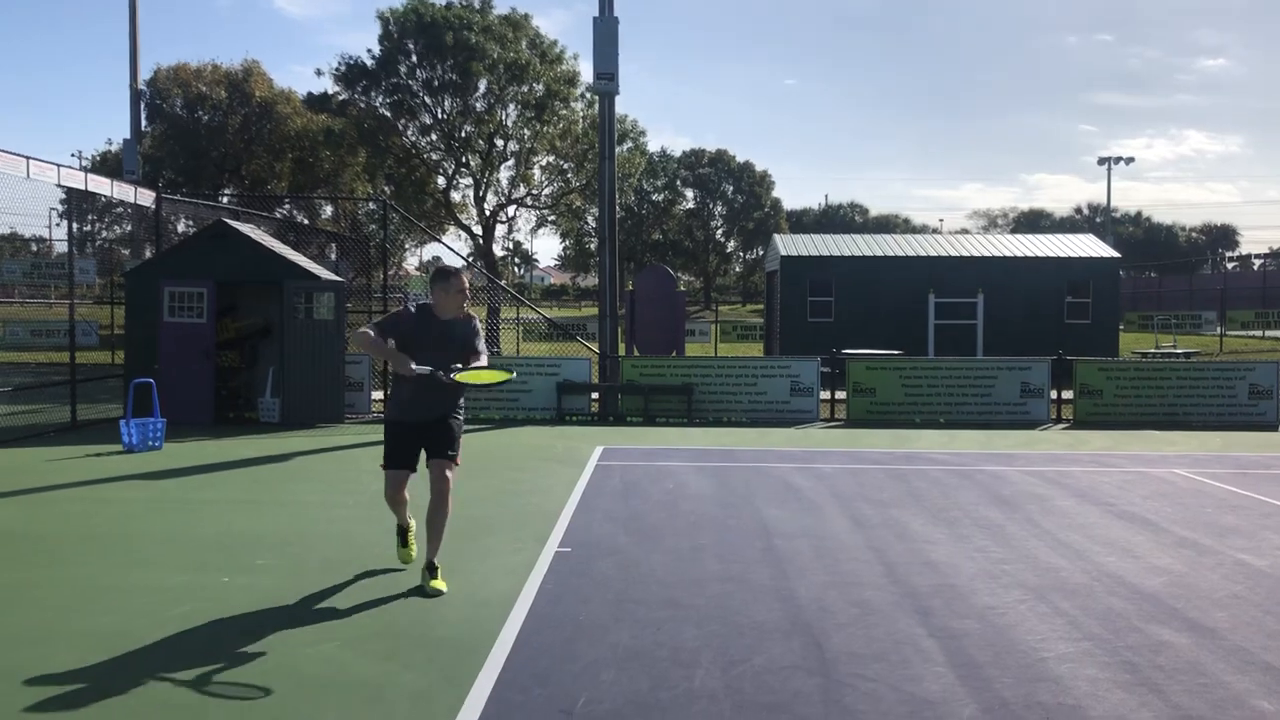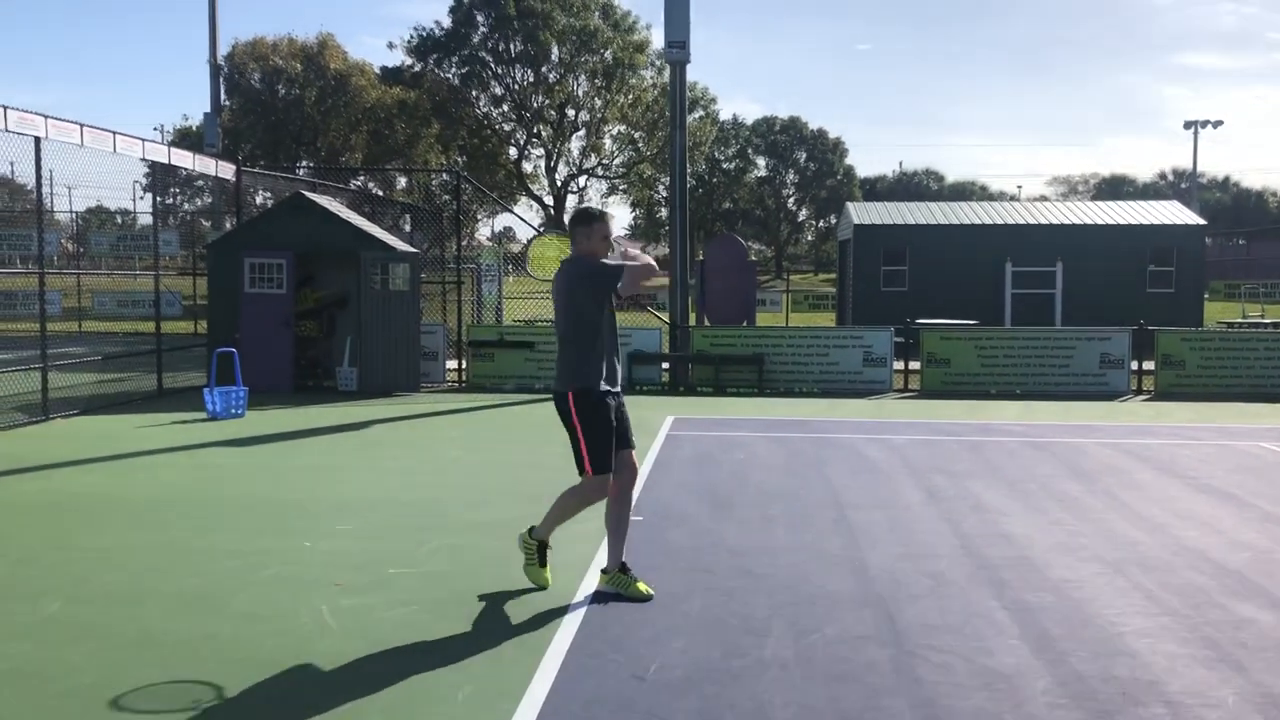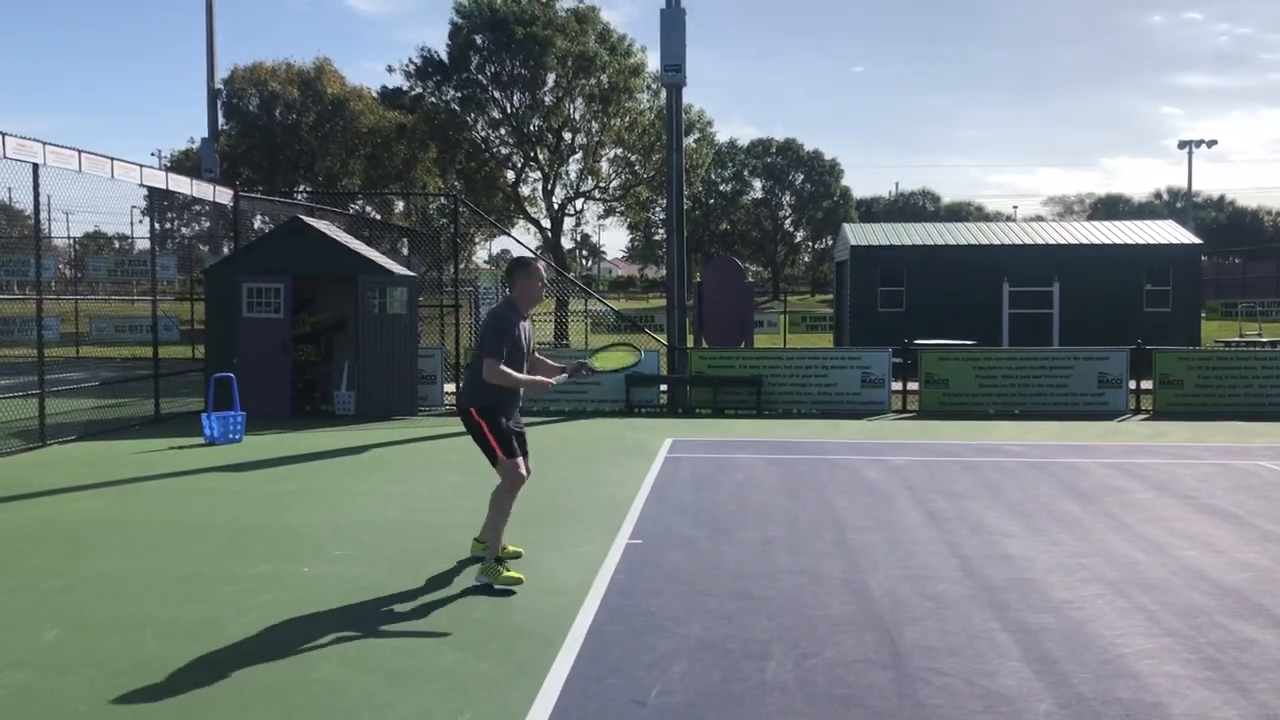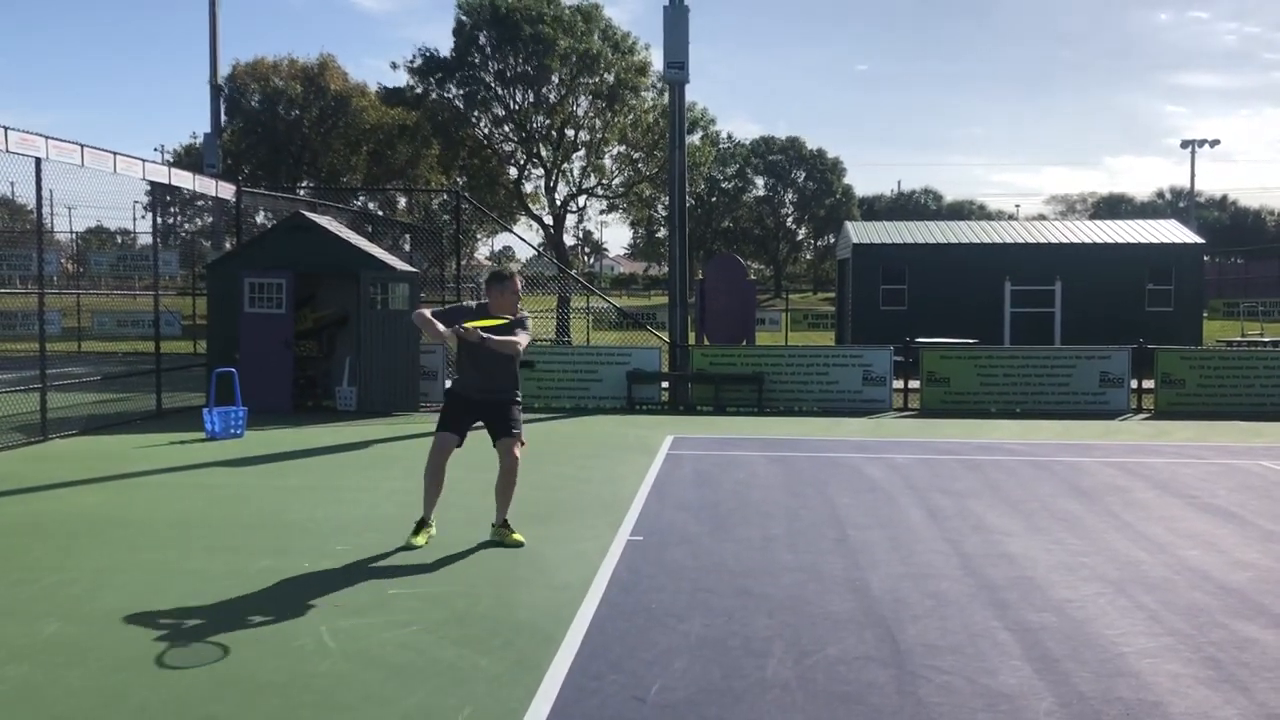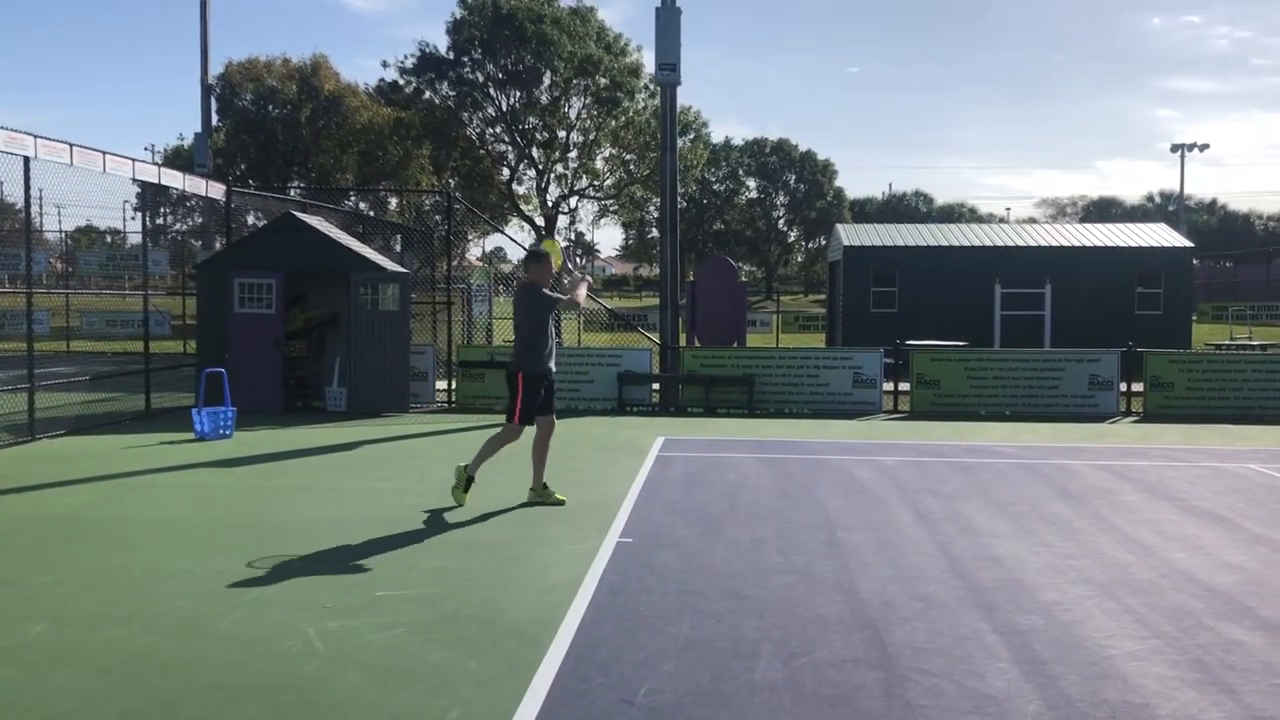
dt=1s
person 1, frame 1
left shoulder: (470, 323)
right shoulder: (410, 316)
left elbow: (480, 364)
right elbow: (360, 336)
right wrist: (394, 358)
left hip: (445, 415)
right hip: (404, 414)
left knee: (441, 480)
right knee: (394, 487)
left ankle: (431, 567)
right ankle: (405, 524)
person 1, frame 2
left shoulder: (579, 274)
right shoulder: (587, 270)
right elbow: (649, 268)
right wrist: (634, 256)
left hip: (602, 389)
right hip: (581, 392)
left knee: (627, 475)
right knee: (598, 485)
left ankle: (614, 571)
right ankle: (536, 538)
person 1, frame 3
left shoulder: (523, 318)
right shoulder: (501, 319)
left elbow: (531, 359)
right elbow: (491, 373)
left wrist: (565, 369)
right wrist: (535, 382)
left hip: (505, 407)
right hip: (481, 407)
left knee: (519, 475)
right knee: (514, 477)
left ankle: (485, 539)
right ankle: (490, 565)
person 1, frame 4
left shoulder: (521, 320)
right shoulder: (467, 312)
left elbow: (516, 346)
right elbow: (420, 314)
left wrist: (481, 338)
right wrist: (434, 327)
left hip: (503, 398)
right hip: (463, 395)
left knee: (510, 458)
right knee: (439, 451)
left ankle: (500, 524)
right ankle: (425, 521)
person 1, frame 5
left shoulder: (534, 291)
right shoulder: (534, 294)
left elbow: (560, 302)
right elbow: (575, 303)
right wrist: (584, 283)
left hip: (540, 371)
right hip: (525, 373)
left knee: (547, 426)
right knee: (512, 431)
left ankle: (538, 488)
right ankle: (469, 472)
